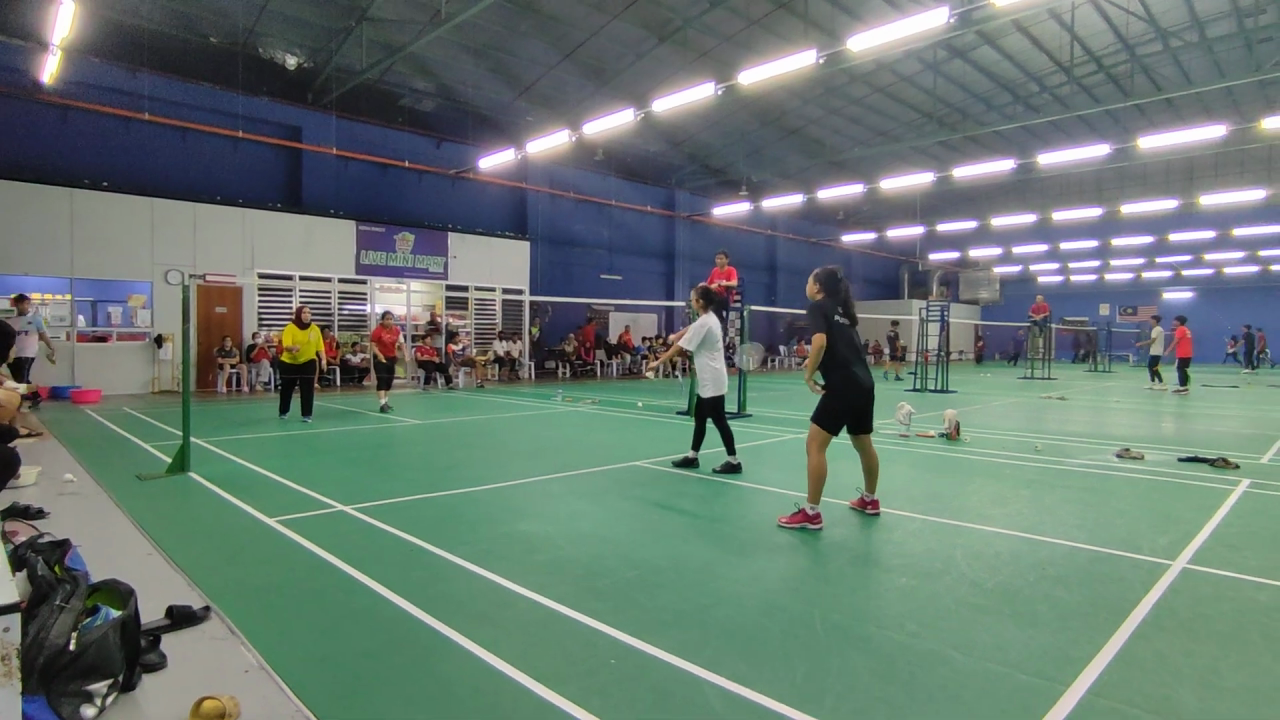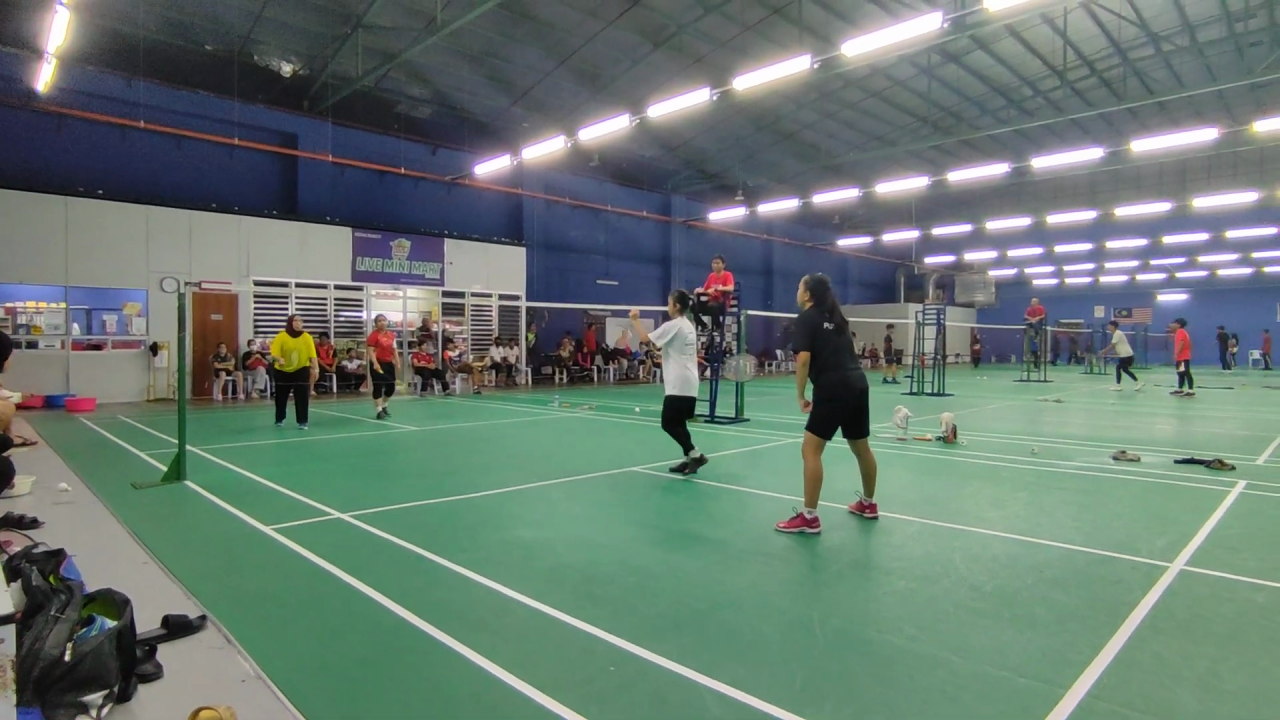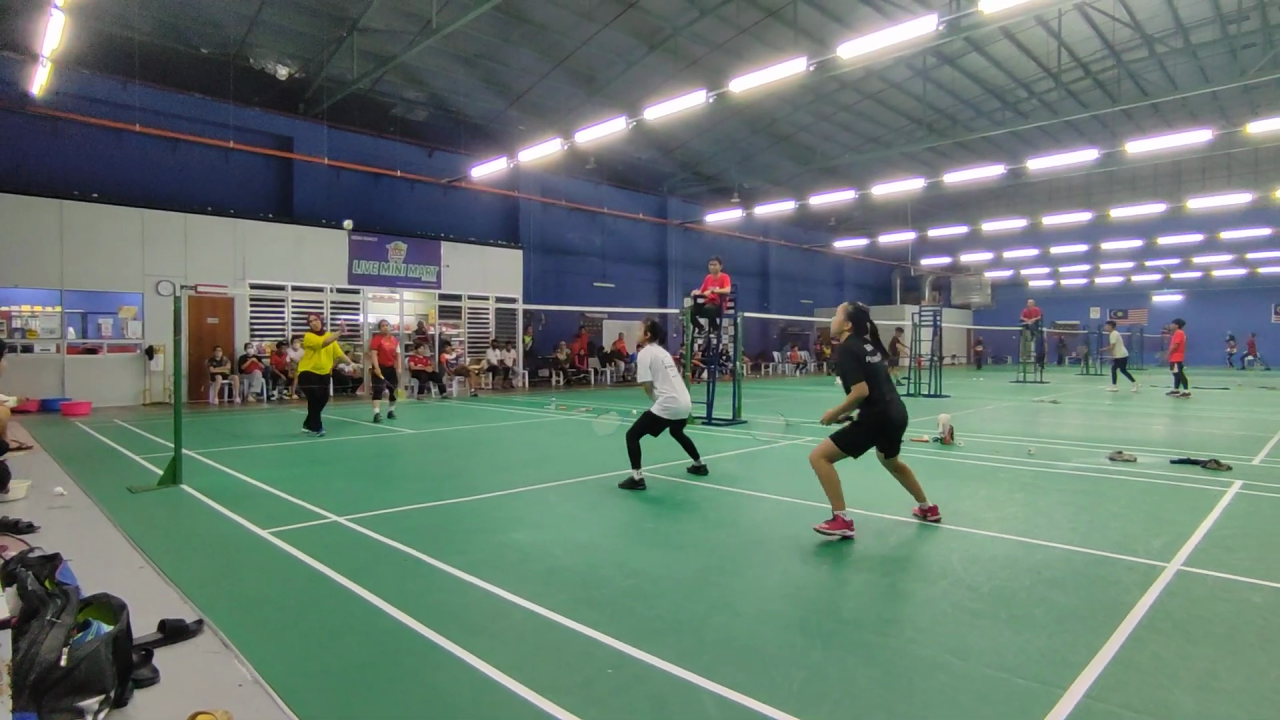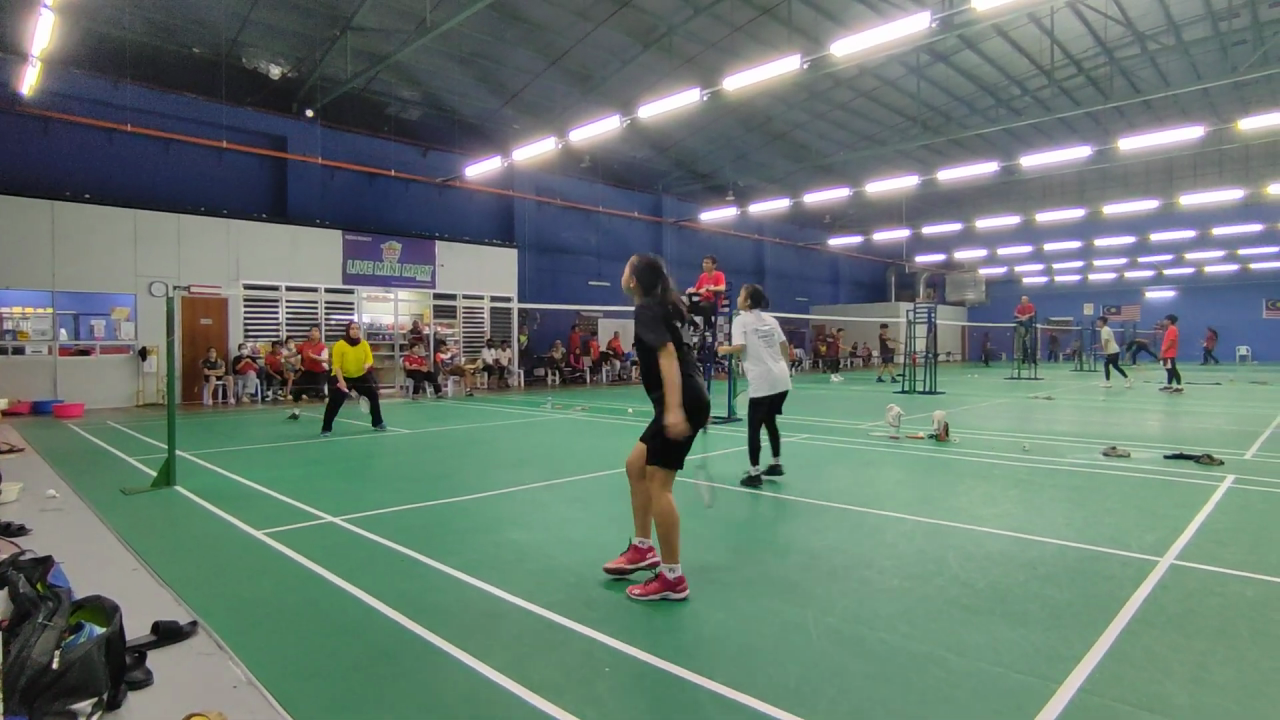
dt=1s
person 1, frame 1
left shoulder: (818, 306)
right shoulder: (842, 309)
left elbow: (820, 342)
left wrist: (808, 375)
right wrist: (817, 361)
left hip: (842, 385)
right hip: (864, 383)
left knee: (815, 445)
right knee: (864, 444)
left ankle: (811, 513)
right ankle: (870, 500)
person 1, frame 2
left shoulder: (806, 318)
right shoulder: (835, 317)
left elbow: (804, 359)
left wrist: (800, 395)
left hip: (833, 390)
right hip: (858, 385)
left knee: (811, 450)
right knee: (861, 448)
left ankle: (809, 517)
right ankle: (868, 503)
person 1, frame 3
left shoulder: (847, 350)
right shoulder: (868, 345)
left elbow: (861, 391)
left wrist: (835, 413)
right wrist: (847, 412)
left hip: (878, 418)
right hip: (896, 414)
left knee: (819, 457)
right knee: (891, 462)
left ankle: (842, 519)
right ankle: (927, 508)
person 1, frame 4
left shoulder: (648, 310)
right shoulder: (661, 308)
left elbow: (667, 356)
left wrist: (676, 408)
left hip: (682, 405)
right hip: (688, 401)
left knee: (656, 486)
right knee: (635, 466)
left ankle: (672, 578)
right ankle: (642, 548)
person 2, frame 1
left shoulder: (703, 324)
right shoulder: (709, 318)
left elbow: (678, 347)
left wrist: (658, 363)
right wrist: (676, 335)
left hip: (712, 381)
right hip: (707, 380)
left knee: (718, 420)
right knee: (699, 418)
left ankle: (733, 461)
right ankle: (693, 457)
person 2, frame 2
left shoulder: (673, 326)
right shoulder: (688, 325)
left elbow: (646, 338)
left wrist: (635, 320)
left hip: (679, 384)
right hip: (688, 383)
left knee: (668, 423)
right knee: (678, 423)
left ankle: (695, 455)
right ankle: (689, 459)
person 2, frame 3
left shoulder: (644, 353)
right shoulder: (663, 352)
left elbow: (647, 385)
left wrist: (654, 403)
right wrist: (658, 401)
left hip: (668, 405)
right hip: (685, 403)
left knee: (632, 435)
right knee: (676, 432)
left ankle: (637, 477)
right ankle: (699, 465)
person 2, frame 4
left shoulder: (741, 320)
right shoulder: (770, 319)
left elbow: (740, 346)
right elbow: (785, 345)
left wrist: (724, 350)
right wrist: (782, 365)
left hip: (762, 382)
right hip: (781, 381)
left knee: (754, 426)
right knee: (770, 422)
left ankle: (755, 473)
right ankle: (776, 464)
